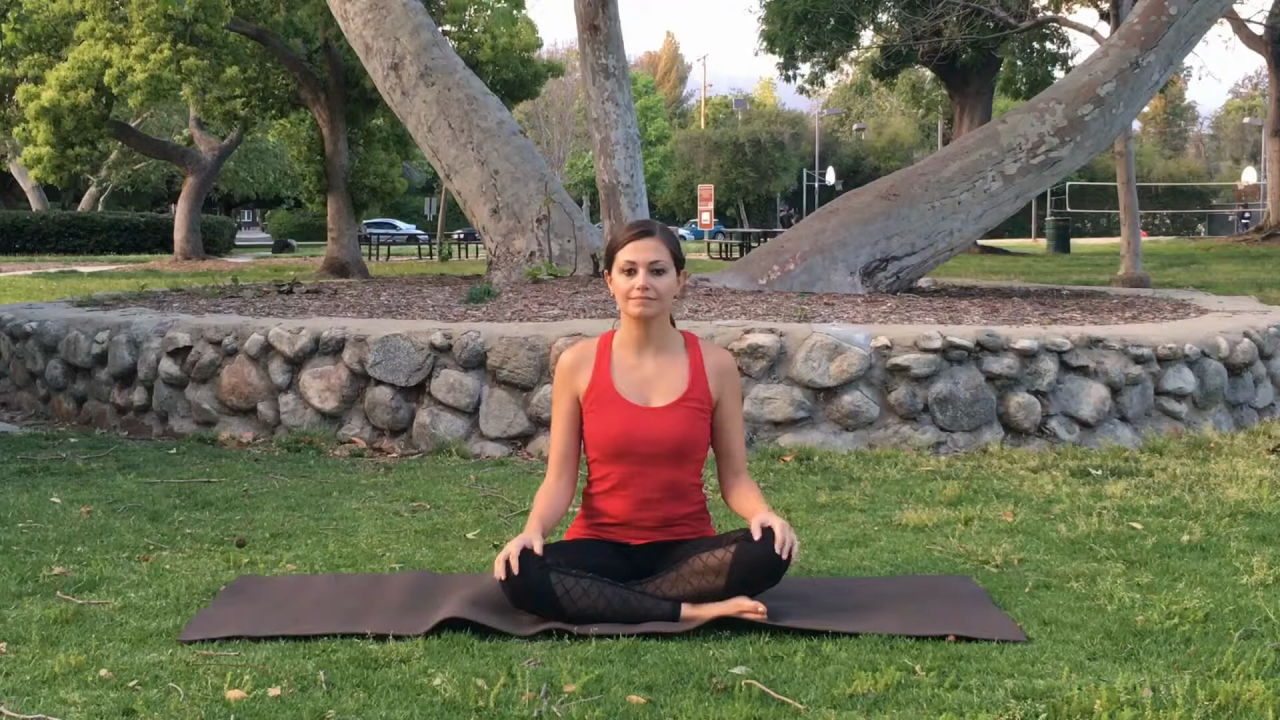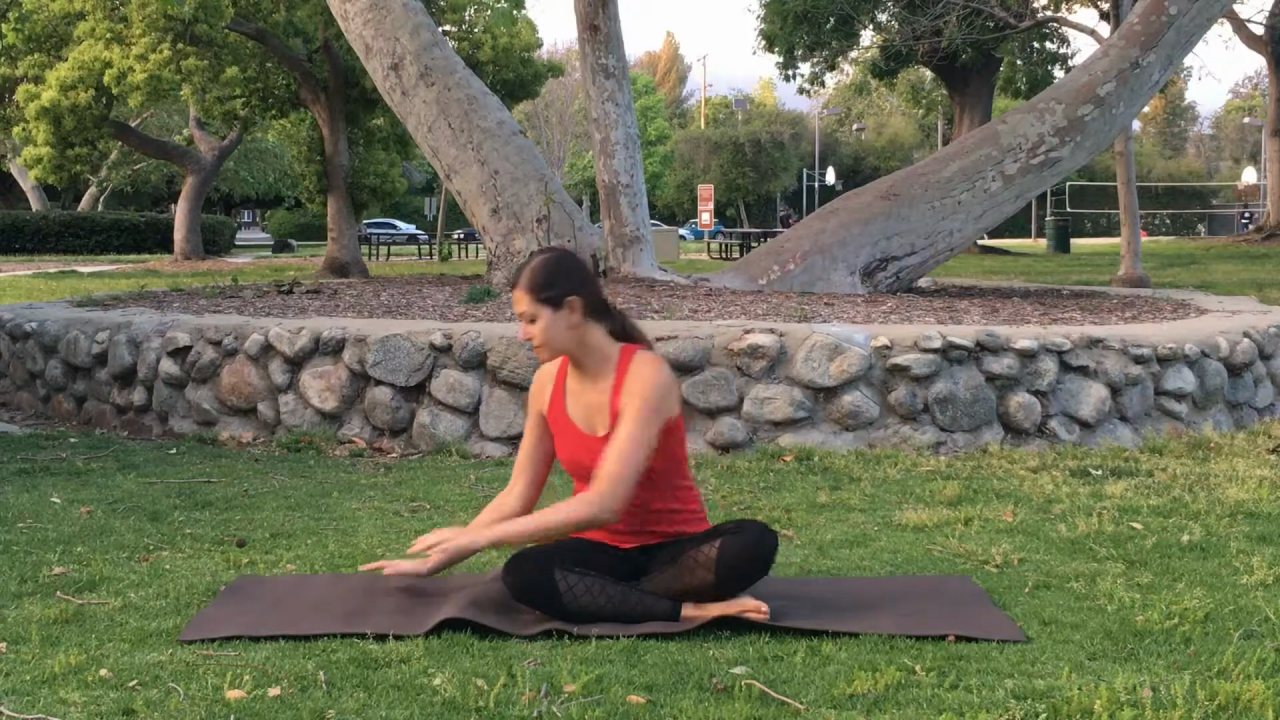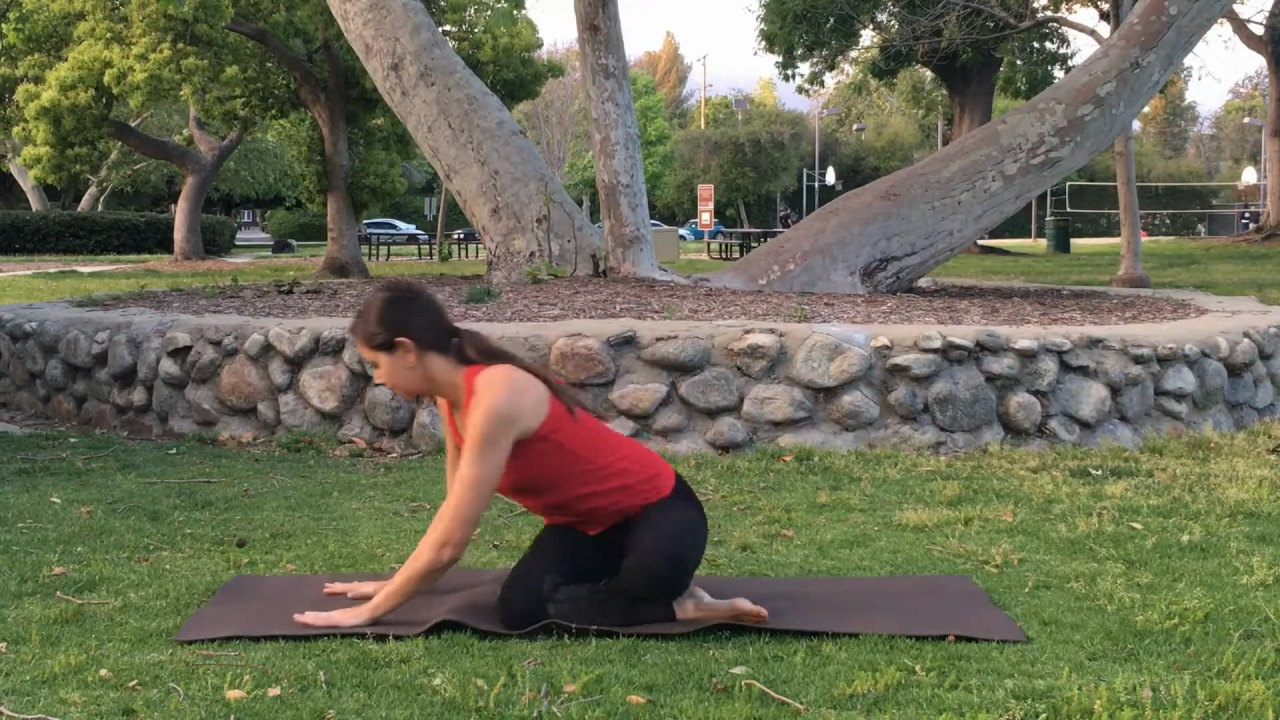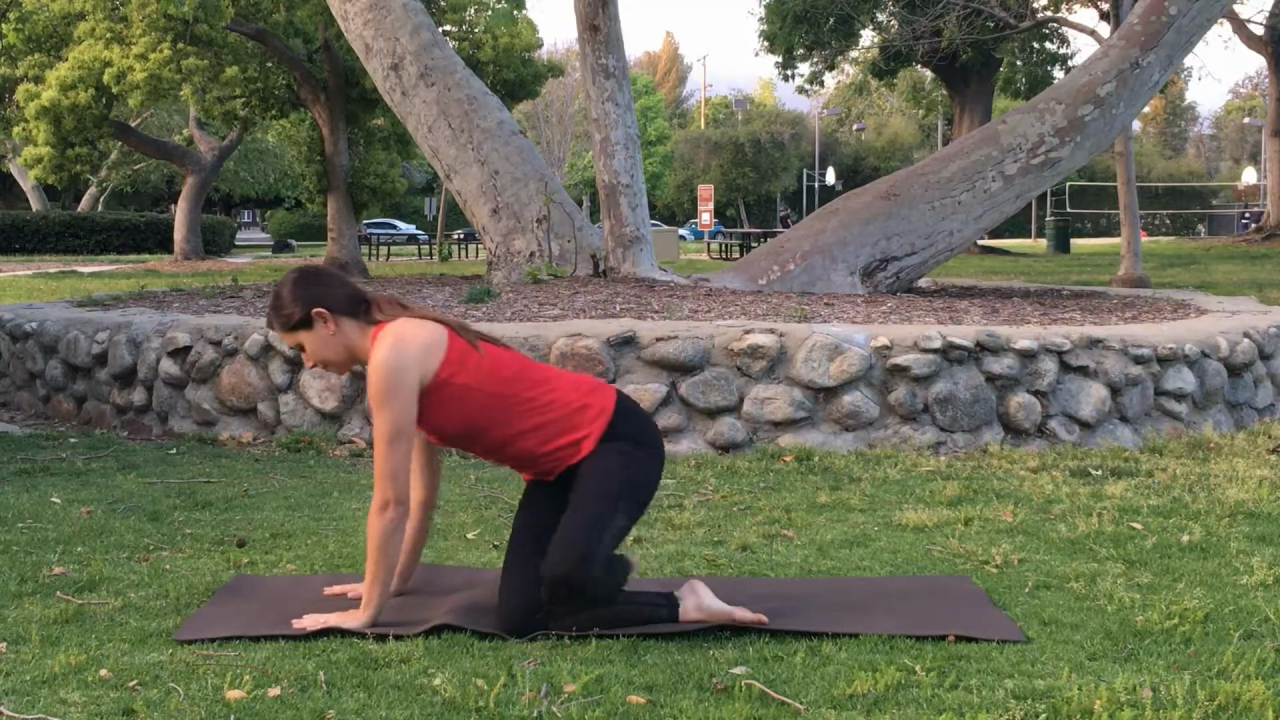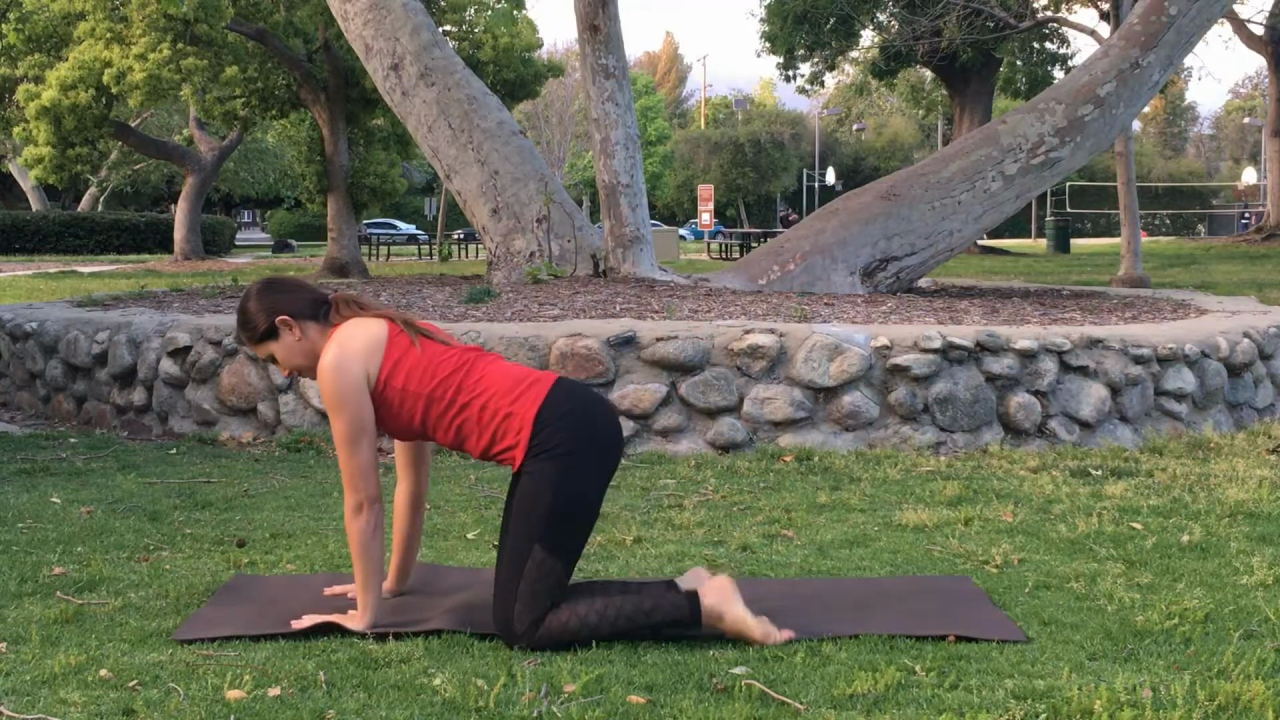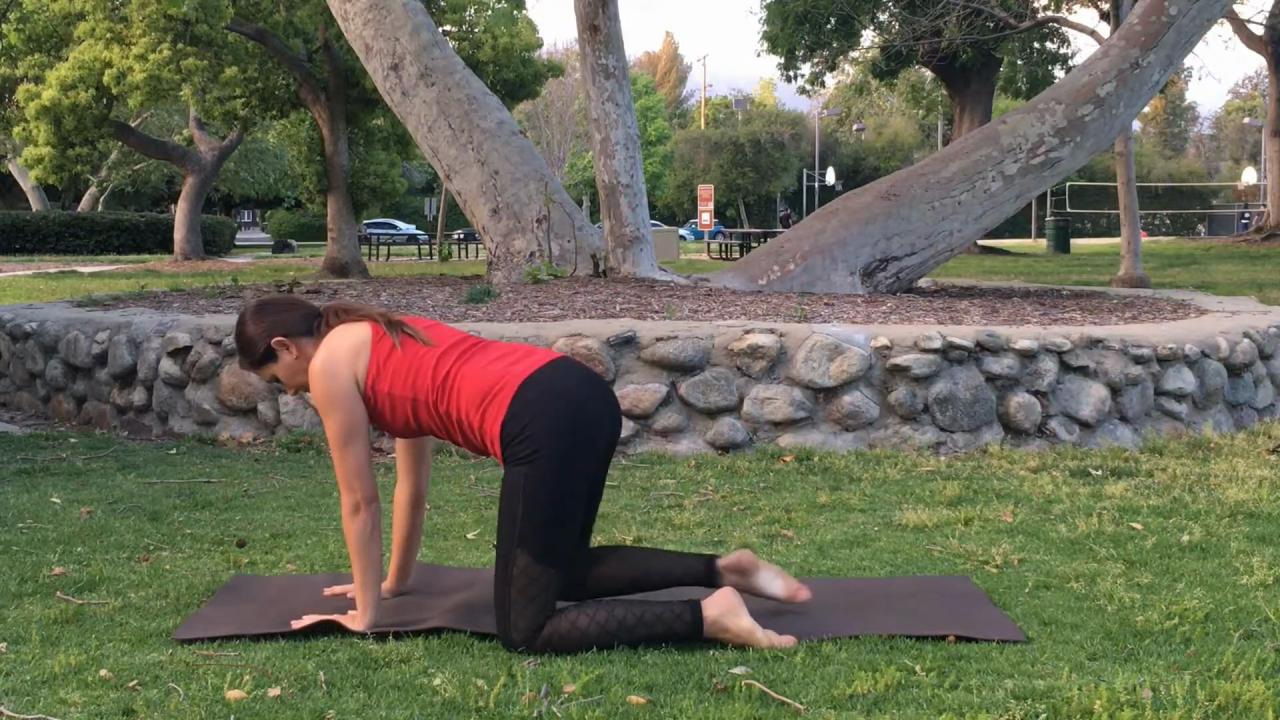
dt=0.5s
person 1, frame 1
left shoulder: (714, 365)
right shoulder: (576, 363)
left elbow: (732, 477)
right elbow: (559, 475)
left wrist: (761, 513)
right wrist: (533, 530)
left hip: (682, 546)
right hip: (603, 544)
left knee: (768, 551)
right knee: (521, 576)
left ankle: (603, 599)
right ankle: (680, 610)
person 1, frame 2
left shoulder: (647, 376)
right shoulder: (547, 382)
left elbow: (603, 504)
right elbow: (518, 495)
left wrist: (484, 534)
right wrist: (435, 560)
left hip: (673, 546)
right hip: (597, 549)
left knee: (753, 544)
right knee: (522, 573)
left ankle: (598, 600)
right ankle: (688, 609)
person 1, frame 3
left shoulder: (496, 396)
right shoulder: (454, 396)
left elbow: (449, 542)
right elbow: (453, 516)
left wrist: (372, 610)
right wrist: (395, 584)
left hip: (654, 504)
right hip: (584, 520)
left knee: (656, 571)
right knee: (519, 608)
right ankle: (676, 608)
person 1, frame 4
left shoulder: (392, 353)
right shoulder: (403, 344)
left elbow: (392, 502)
right elbow: (422, 488)
left wrist: (366, 612)
right wrist: (394, 579)
left hip: (615, 439)
right hip: (558, 464)
left knee: (568, 572)
right knee: (518, 619)
left ankle: (636, 584)
right ankle: (682, 607)
person 1, frame 5
left shoulder: (339, 359)
right shoulder: (384, 340)
left elbow: (363, 501)
right elbow: (411, 482)
left wrist: (365, 612)
right wrist: (393, 581)
left hip: (563, 433)
right hip: (570, 419)
left knee: (525, 628)
right knee: (525, 604)
left ankle: (704, 605)
right ankle: (683, 592)
person 1, frame 6
left shoulder: (330, 364)
right shoulder: (388, 344)
left elbow: (359, 503)
right elbow: (412, 483)
left wrist: (365, 612)
right wrist: (393, 581)
left hip: (545, 423)
right hip: (582, 393)
left knee: (524, 631)
right knee: (565, 572)
left ankle: (707, 615)
right ankle: (723, 571)
